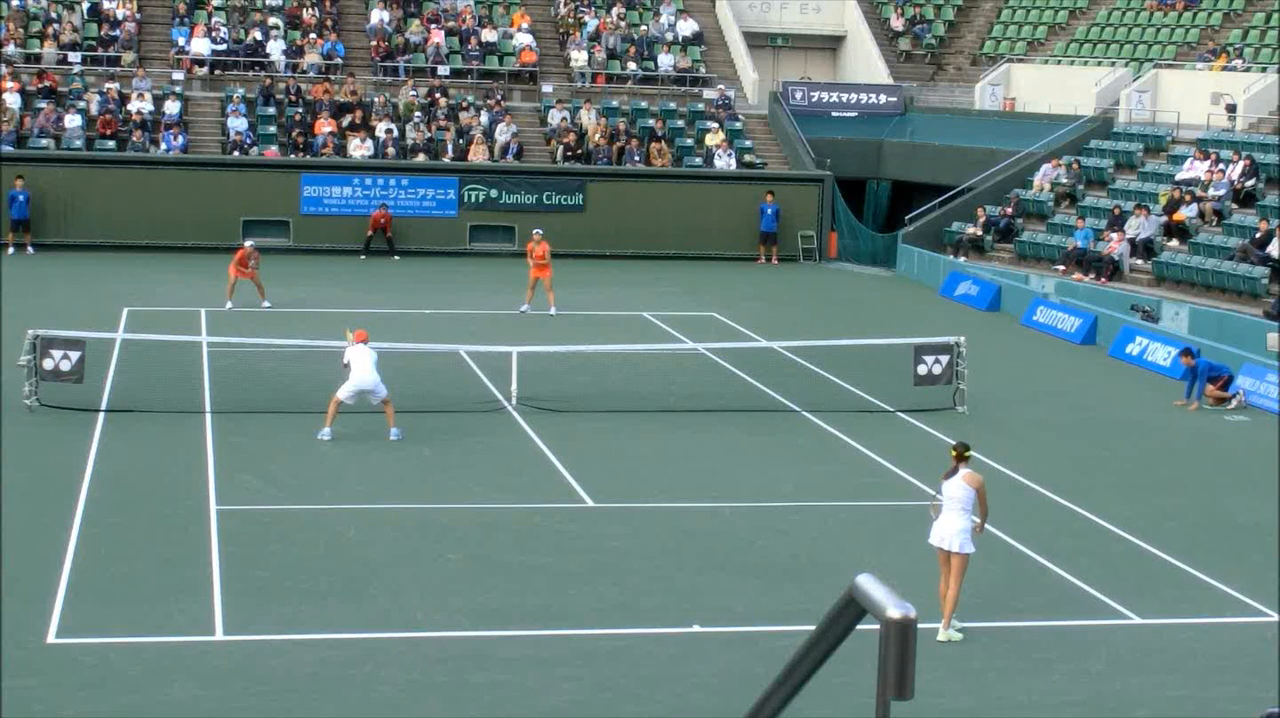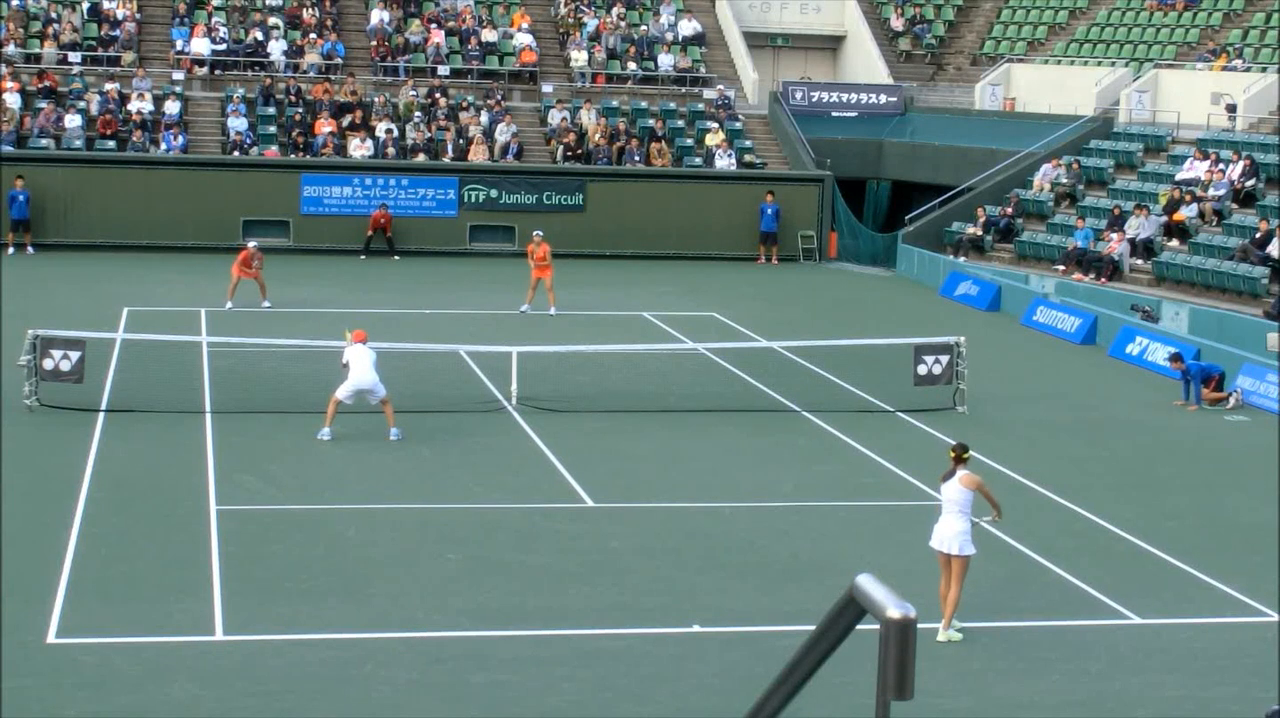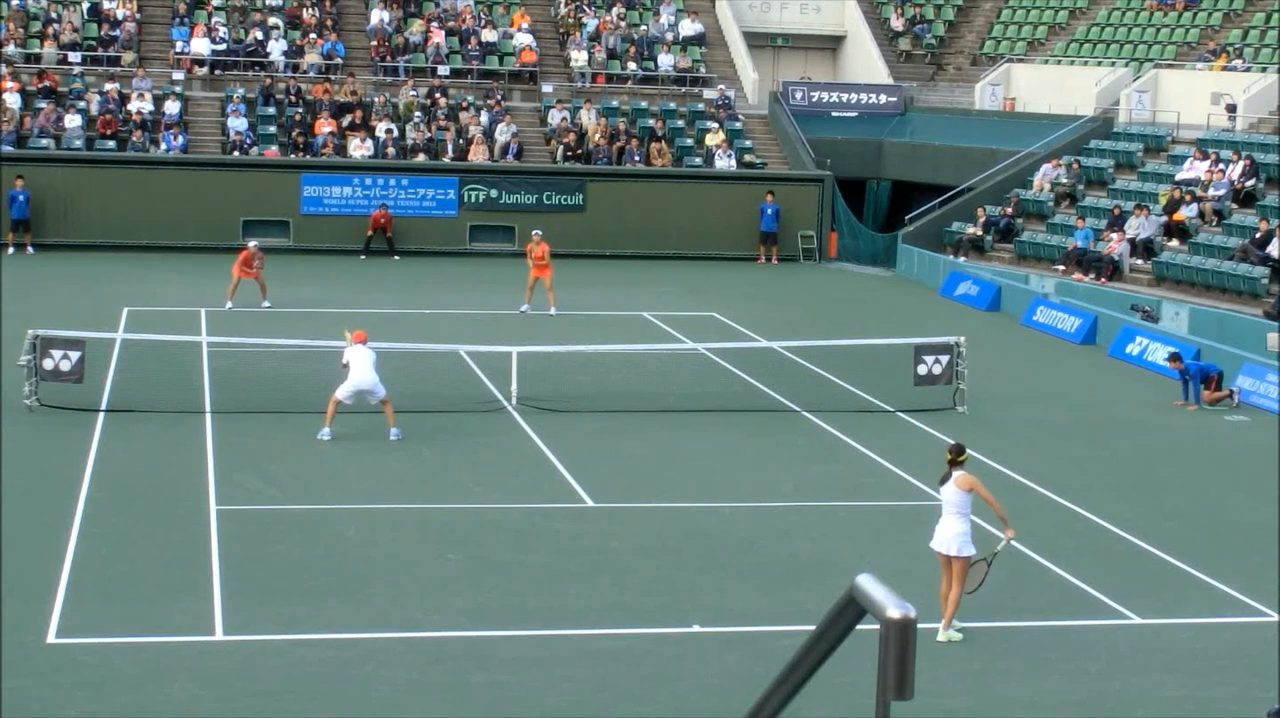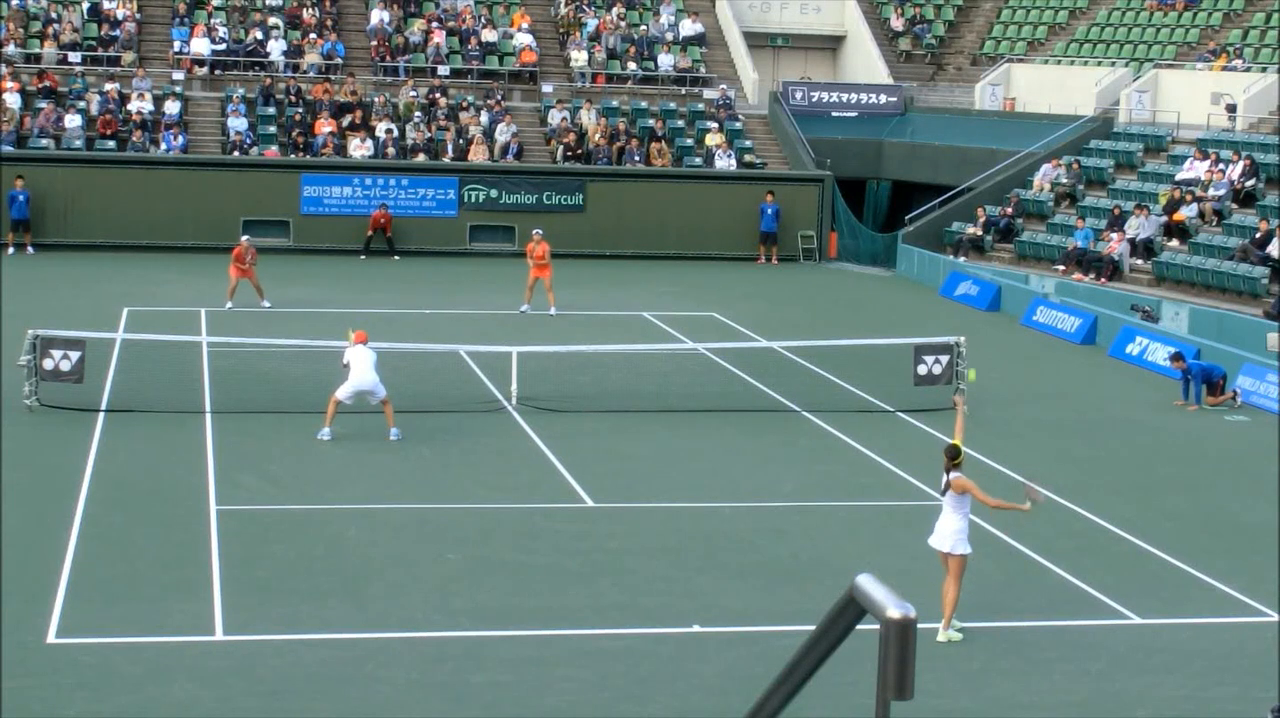
dt=0.4s
person 1, frame 1
left shoulder: (947, 477)
right shoulder: (976, 478)
right elbow: (983, 508)
right wrist: (981, 524)
left hip: (942, 528)
right hip: (959, 532)
left knee: (945, 578)
right knee: (955, 583)
left ankle: (947, 619)
right ankle: (945, 629)
person 1, frame 2
left shoulder: (945, 478)
right shoulder: (973, 479)
right elbow: (992, 501)
right wrist: (998, 513)
left hip: (941, 530)
right hip: (958, 535)
left knee: (945, 580)
right knee: (956, 585)
left ankle: (947, 620)
right ankle: (945, 630)
person 1, frame 3
left shoulder: (945, 480)
right shoulder: (968, 480)
right elbow: (993, 504)
right wrist: (1007, 527)
left hip: (942, 532)
right hip: (959, 536)
left knee: (947, 580)
right knee: (957, 585)
left ankle: (947, 620)
right ankle: (945, 630)
person 1, frame 4
left shoulder: (947, 473)
right shoulder: (962, 482)
left elbow: (957, 436)
right elbow: (990, 502)
left wrist: (960, 410)
right wrist: (1019, 506)
left hip: (943, 531)
right hip: (955, 536)
left knee: (950, 578)
right knee: (955, 582)
left ankle: (948, 620)
right ankle: (945, 630)
